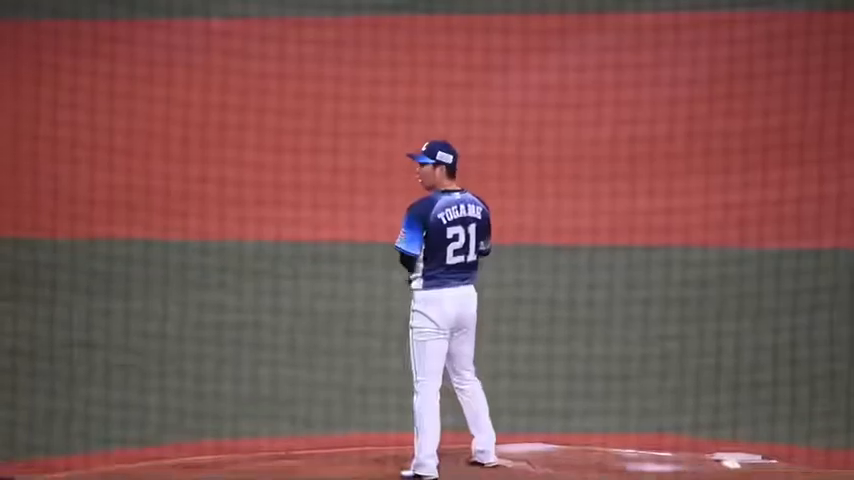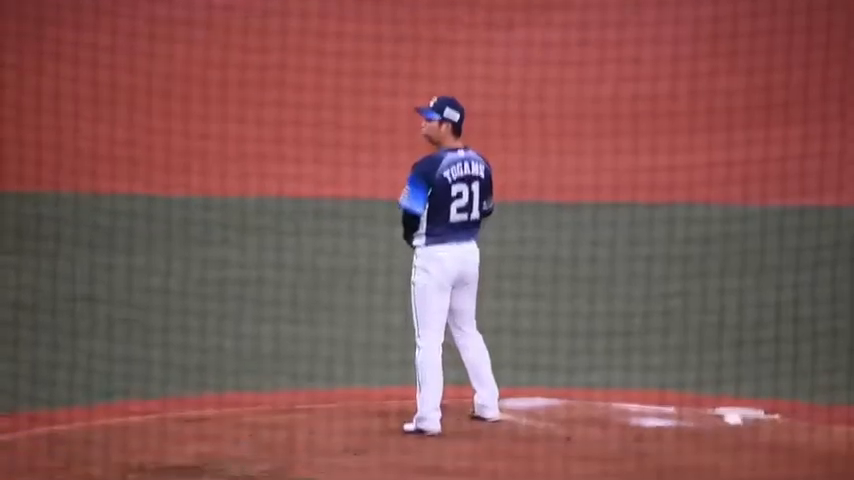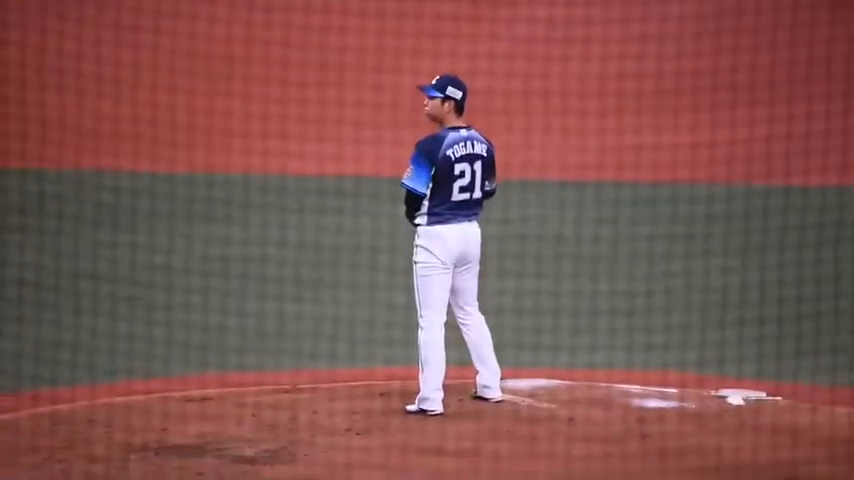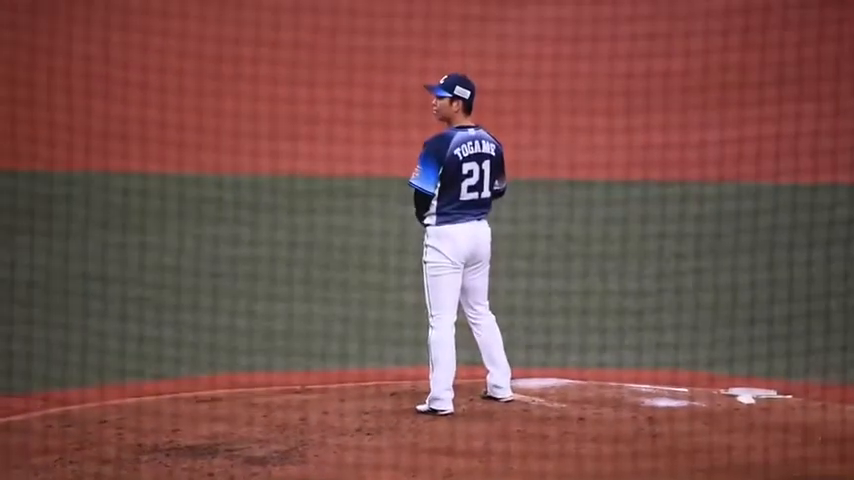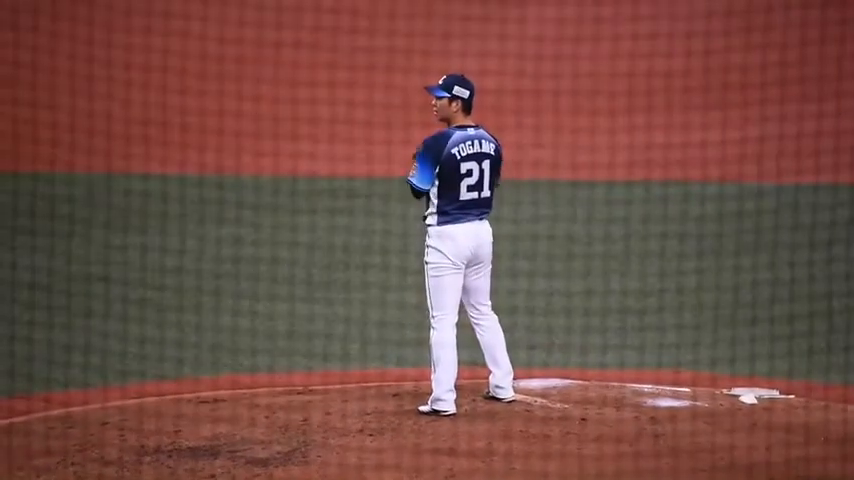
dt=0.3s
person 1, frame 1
left shoulder: (423, 208)
right shoulder: (479, 207)
left elbow: (407, 257)
left wrist: (424, 263)
left hip: (433, 300)
right hip: (466, 297)
left knee: (427, 384)
right knee: (466, 377)
right ankle: (486, 451)
person 1, frame 2
left shoulder: (428, 166)
right shoulder: (481, 164)
left elbow: (410, 217)
right elbow: (486, 210)
left wrist: (412, 239)
left hip: (435, 256)
right hip: (468, 253)
left knee: (429, 339)
right knee: (467, 331)
left ankle: (428, 419)
right ankle: (488, 405)
person 1, frame 3
left shoulder: (431, 145)
right shoulder: (483, 144)
left elbow: (414, 196)
right elbow: (489, 191)
left wrist: (415, 217)
left hip: (436, 236)
right hip: (470, 233)
left knee: (431, 319)
right knee: (469, 312)
left ankle: (430, 399)
right ankle: (490, 386)
person 1, frame 4
left shoulder: (439, 144)
right shoulder: (491, 143)
left elbow: (422, 196)
right elbow: (498, 190)
left wrist: (426, 217)
left hip: (446, 236)
right hip: (480, 233)
left knee: (442, 319)
right knee: (480, 311)
left ankle: (440, 399)
right ankle: (500, 385)
person 1, frame 5
left shoulder: (437, 143)
right shoulder: (491, 142)
left elbow: (418, 191)
left hip: (447, 236)
right hip: (481, 233)
left knee: (443, 320)
right knee: (483, 312)
left ankle: (443, 400)
right ankle: (503, 386)
